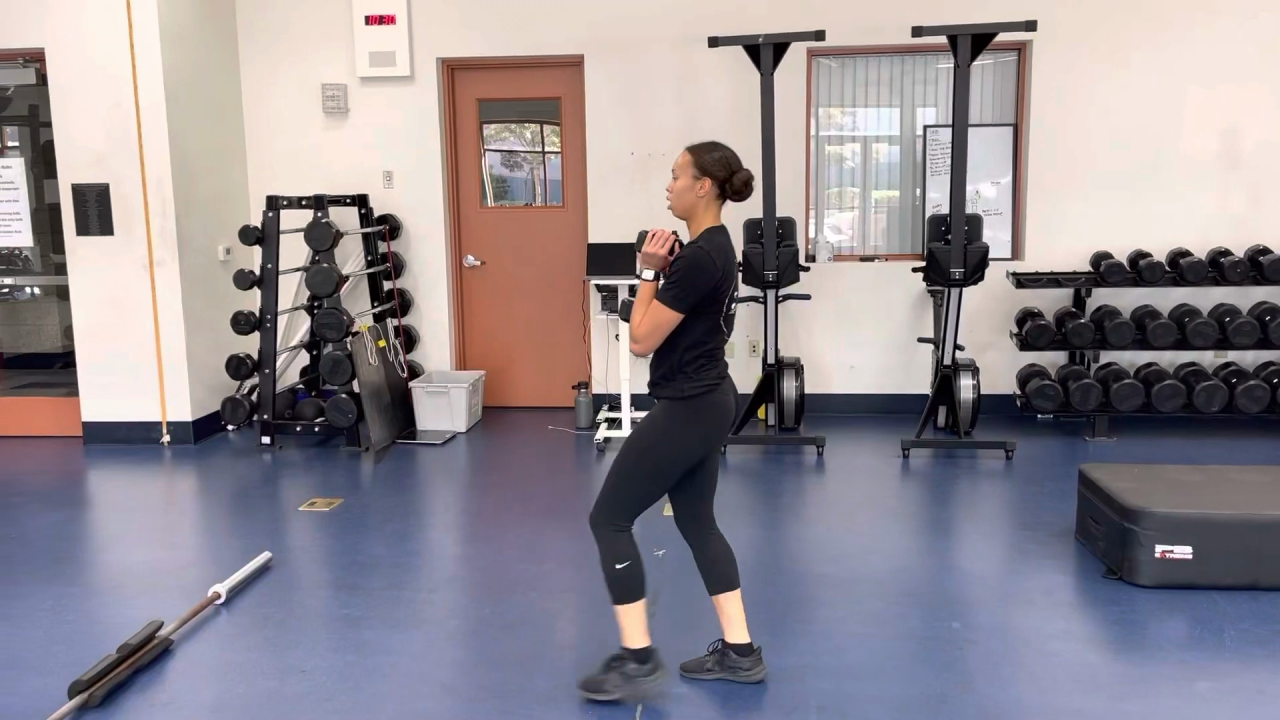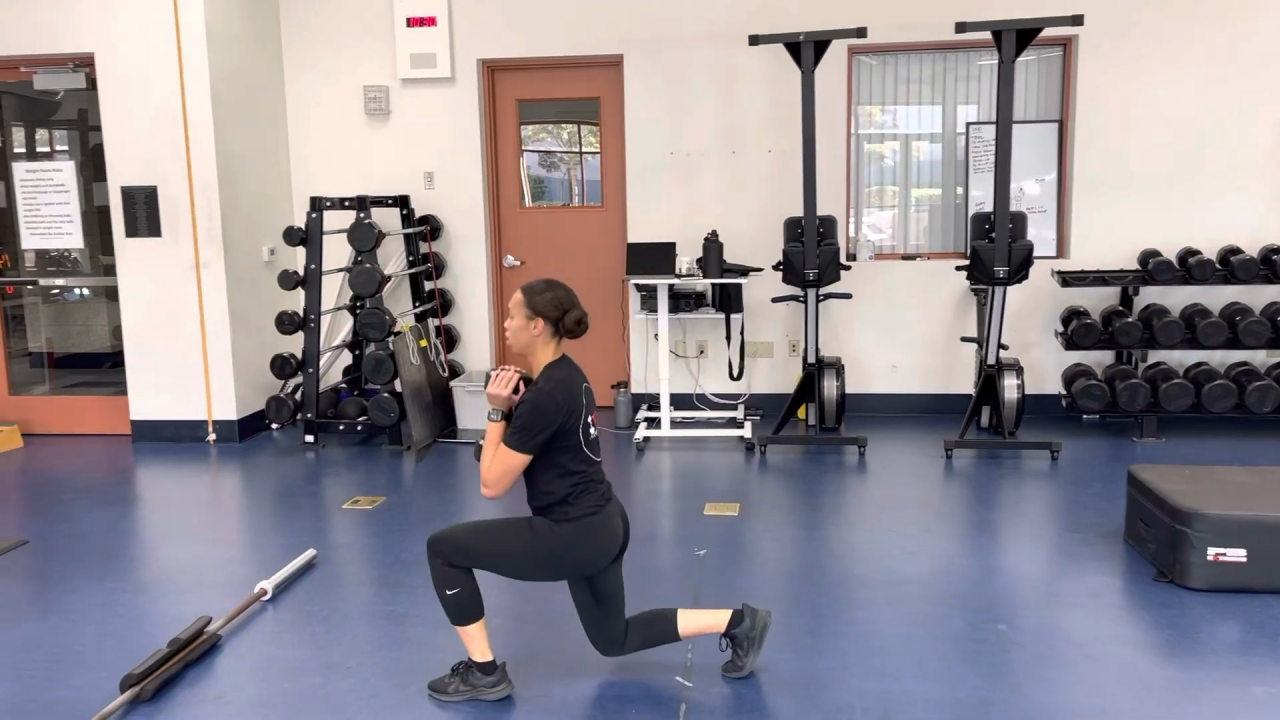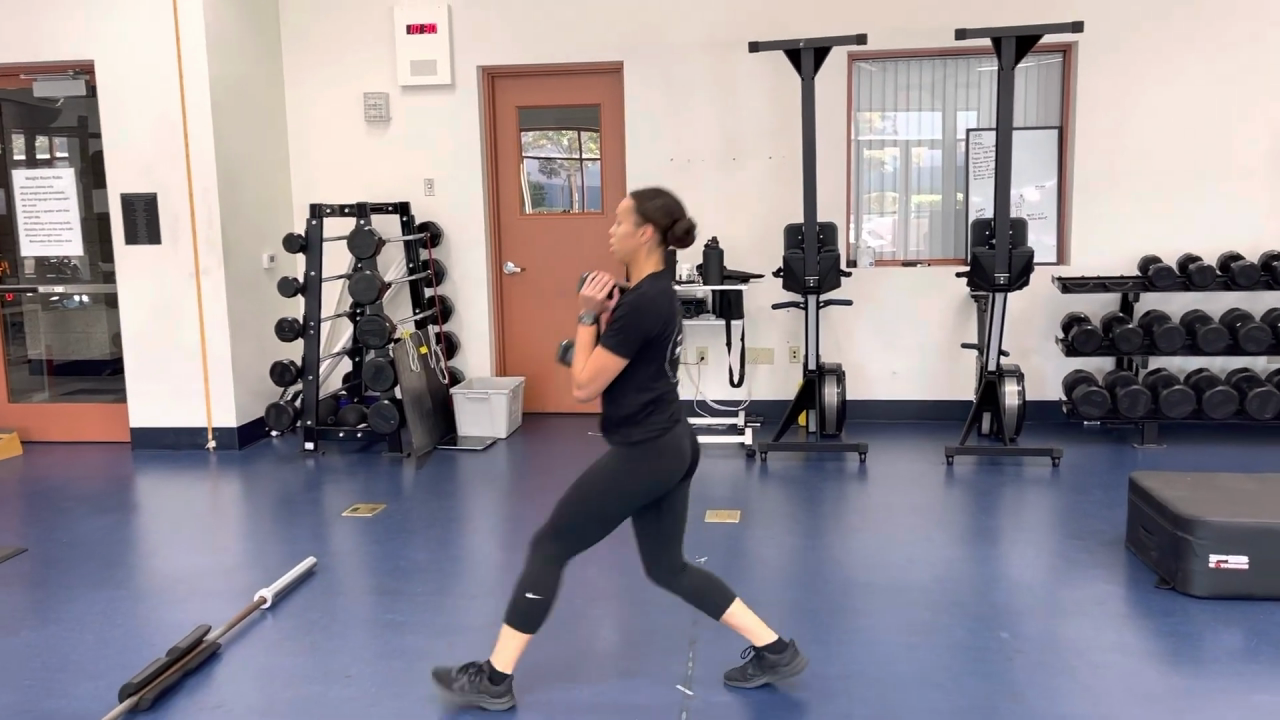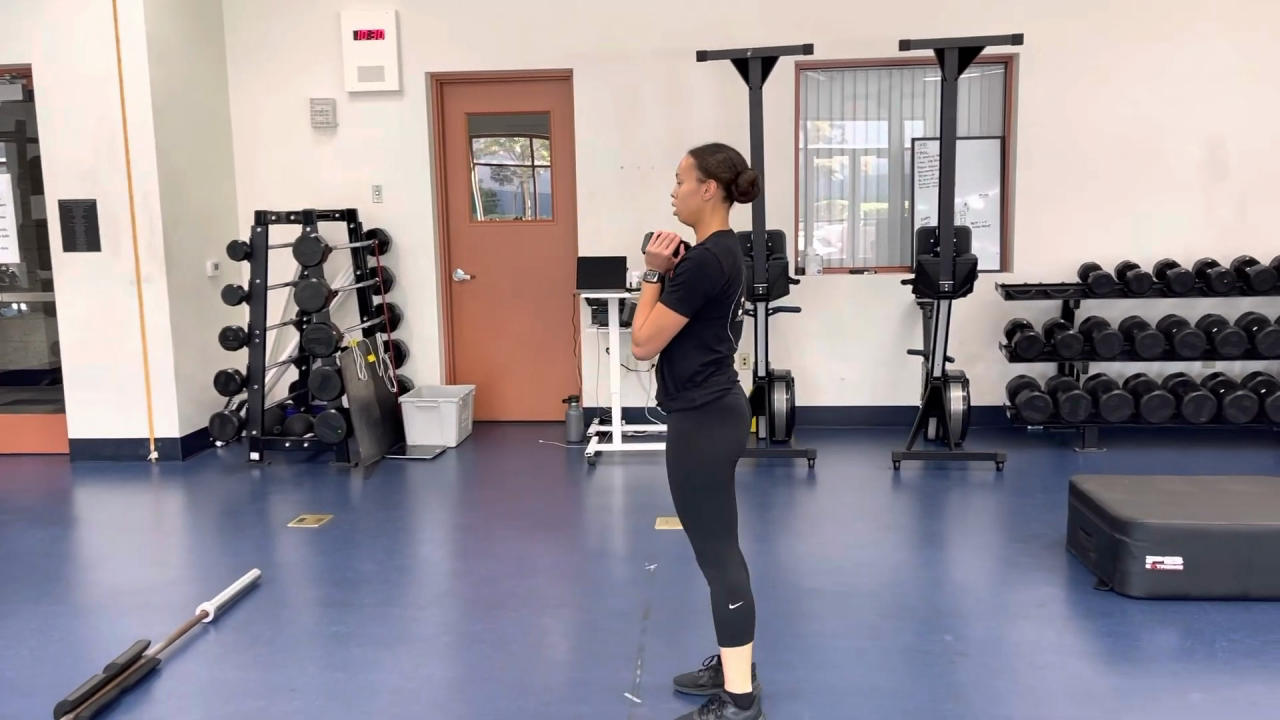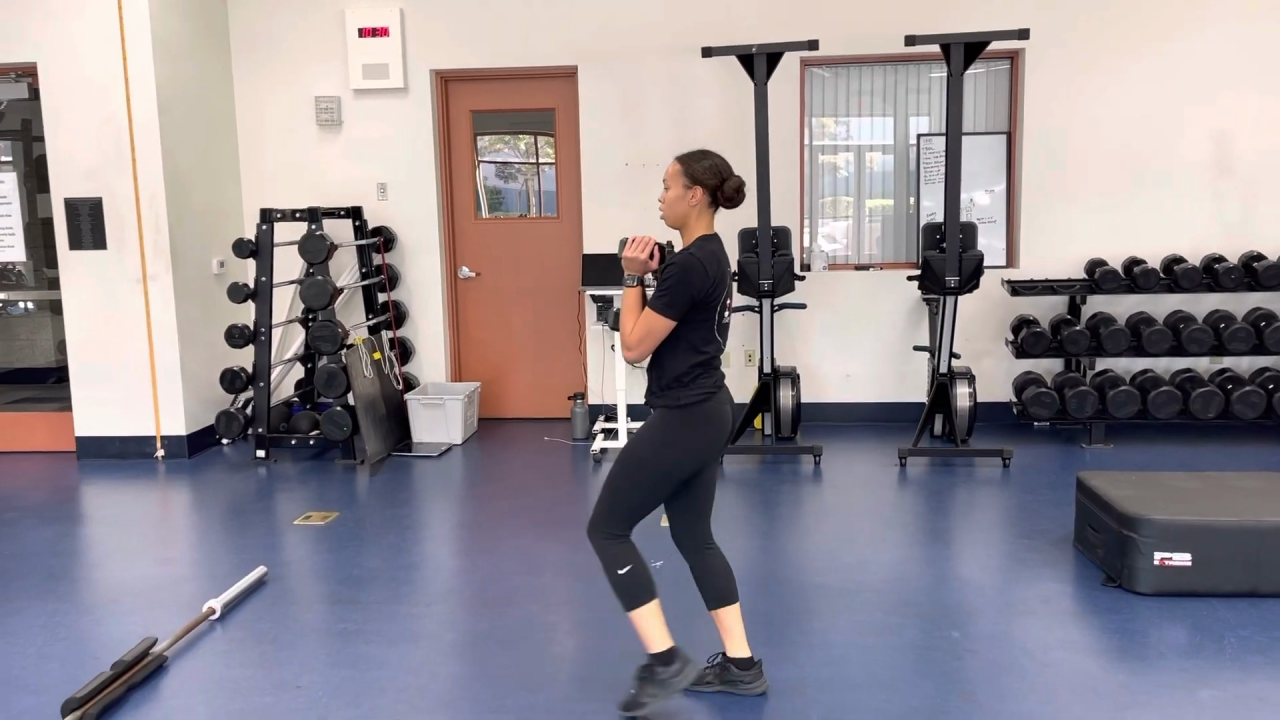
dt=1s
person 1, frame 1
left shoulder: (698, 257)
right shoulder: (711, 246)
left elbow: (643, 341)
left wrist: (649, 272)
right wrist: (661, 270)
left hip: (686, 408)
right hip: (710, 402)
left knee: (609, 518)
right knee: (696, 524)
left ankle: (637, 658)
right ankle: (738, 649)
person 1, frame 2
left shoulder: (545, 397)
right shoulder: (564, 374)
left elbow: (492, 484)
left wrist: (498, 413)
right wrist: (512, 410)
left hip: (573, 536)
right hip: (601, 526)
left knee: (444, 548)
right knee: (614, 638)
left ankle: (483, 672)
right ankle: (739, 623)
person 1, frame 3
left shoulder: (641, 304)
right shoulder: (654, 293)
left elbow: (584, 389)
right elbow: (612, 363)
left wrist: (589, 318)
right wrist: (603, 317)
left hip: (642, 453)
right hip: (672, 446)
left knee: (550, 548)
right knee: (667, 567)
left ankle: (496, 677)
right ankle: (774, 650)
person 1, frame 4
left shoulder: (704, 260)
right shoulder: (722, 251)
left elbow: (644, 343)
left wrist: (653, 274)
right wrist: (670, 272)
left hip: (702, 420)
right hip: (717, 410)
left knee: (716, 554)
right knee: (718, 547)
right ankle: (734, 669)
person 1, frame 5
left shoulder: (690, 264)
right shoulder: (708, 255)
left elbow: (635, 346)
left wrist: (632, 279)
right wrist: (650, 275)
left hip: (682, 418)
right hip: (707, 412)
left knee: (607, 527)
right knee: (693, 538)
left ankle: (664, 659)
right ankle: (740, 663)
